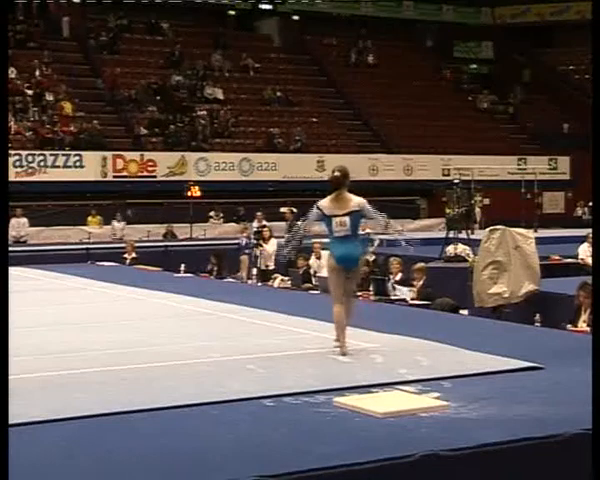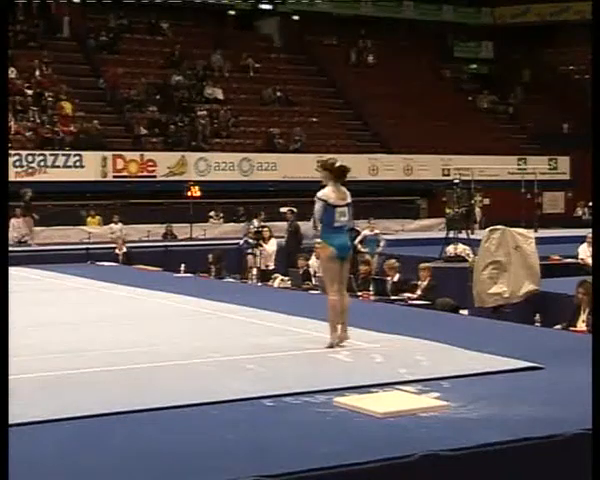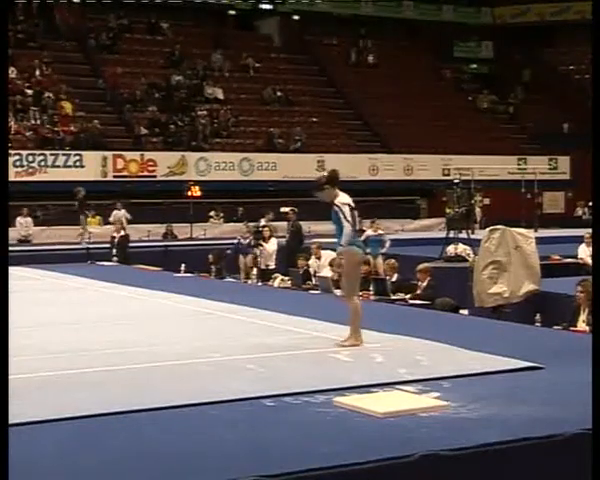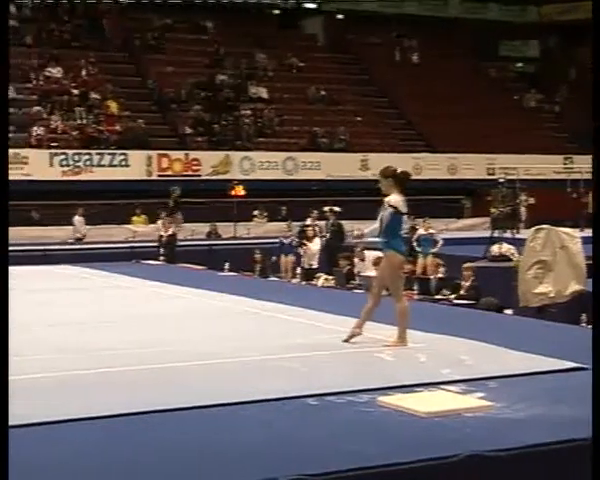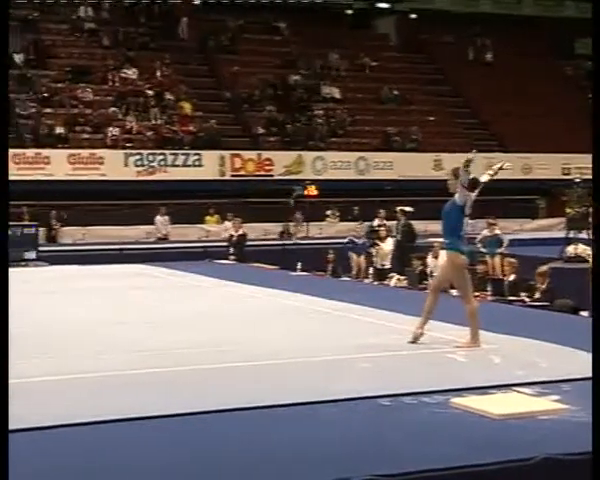
dt=1s
person 1, frame 1
left shoulder: (323, 204)
right shoulder: (358, 202)
left elbow: (307, 221)
right elbow: (376, 216)
left wrist: (302, 230)
right wrist: (386, 223)
left hip: (336, 255)
right hip: (354, 254)
left knee: (338, 302)
right knee: (349, 298)
left ankle: (342, 342)
right ankle: (341, 337)
person 1, frame 2
left shoulder: (322, 194)
right shoulder: (346, 193)
left elbow: (316, 222)
left wrist: (313, 230)
left hip: (330, 244)
right hip: (345, 242)
left knee: (332, 291)
right knee: (342, 290)
left ankle: (334, 335)
right ankle: (343, 331)
person 1, frame 3
left shoulder: (340, 202)
right shoulder: (343, 199)
left elbow: (348, 228)
left wrist: (340, 251)
right wrist: (342, 250)
left hip: (351, 249)
right hip: (352, 249)
left knee: (350, 295)
right knee: (350, 294)
left ankle: (356, 337)
right ankle: (354, 334)
person 1, frame 4
left shoulder: (390, 200)
right shoulder: (400, 199)
left elbow: (379, 226)
left wrist: (361, 234)
right wrist: (364, 233)
left hip: (393, 251)
right hip: (394, 249)
left knee: (398, 296)
right knee: (375, 291)
left ankle: (401, 338)
right ankle: (358, 327)
person 1, frame 5
left shoulder: (461, 197)
right shoulder: (463, 198)
left elbow: (466, 181)
right elbow: (481, 181)
left wrist: (466, 167)
right wrist: (494, 170)
left hip: (456, 251)
right hip: (453, 250)
left knee: (467, 296)
right knee: (434, 288)
left ankle: (475, 339)
right ankle: (420, 327)
